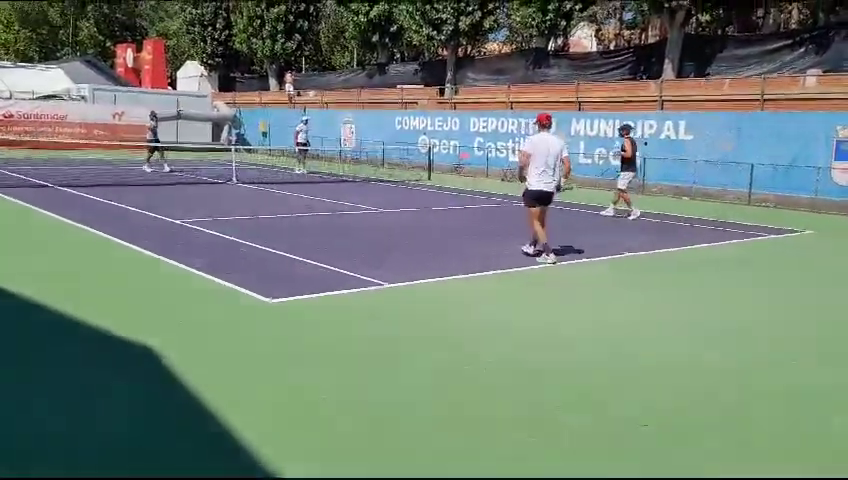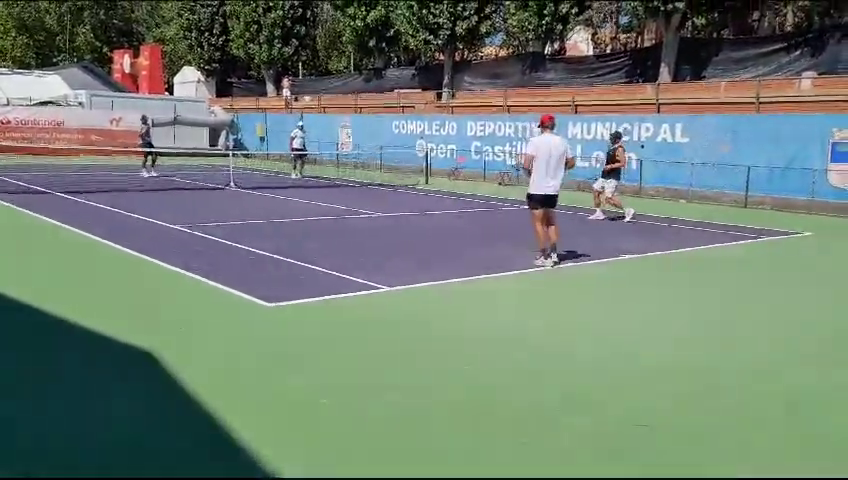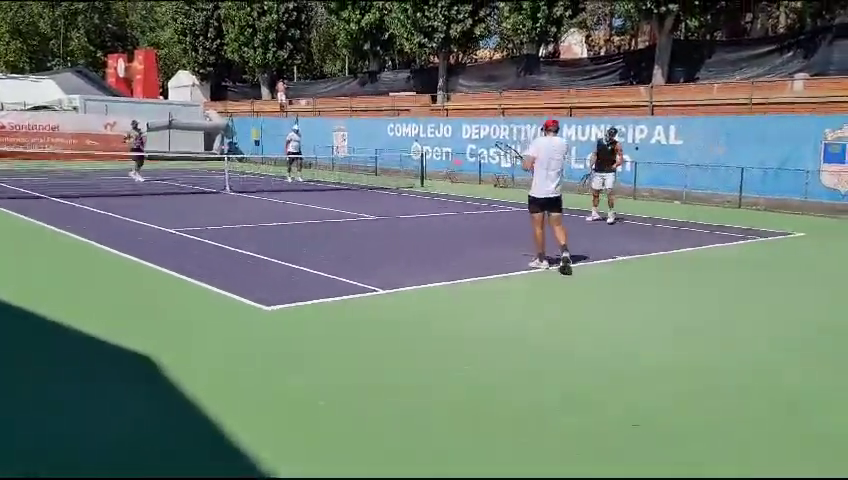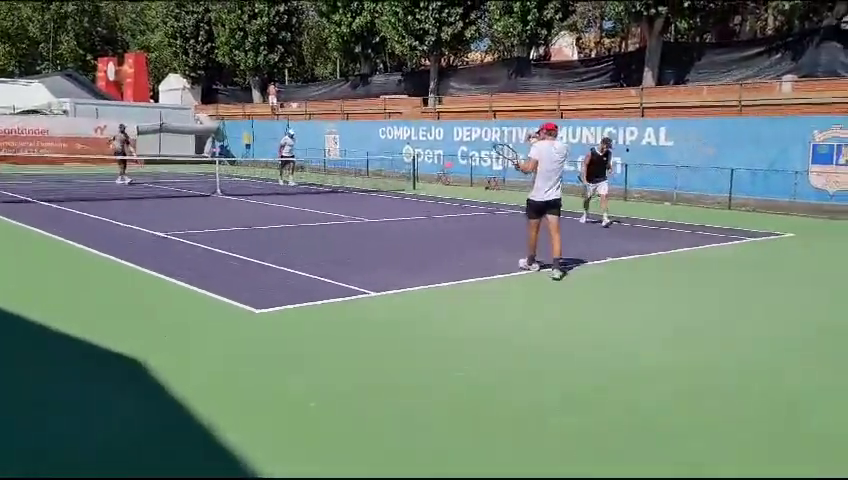
dt=0.2s
person 1, frame 1
left shoulder: (532, 140)
right shoulder: (559, 142)
left elbow: (522, 163)
right elbow: (567, 165)
left wrist: (521, 175)
right wrist: (561, 182)
left hip: (533, 186)
right hip: (550, 188)
left knee: (535, 221)
right knee: (541, 218)
left ankle: (547, 253)
right ankle: (533, 246)
person 1, frame 2
left shoulder: (534, 141)
right shoulder: (562, 142)
left elbow: (526, 165)
right elbow: (571, 163)
left wrist: (528, 170)
left hip: (536, 190)
right hip: (553, 190)
left knee: (539, 223)
right knee: (550, 221)
left ankle: (546, 257)
right ankle: (553, 252)
person 1, frame 3
left shoulder: (536, 143)
right shoulder: (563, 143)
left elbow: (527, 166)
left wrist: (524, 162)
left hip: (537, 193)
right hip: (555, 193)
left knee: (538, 227)
right knee: (557, 225)
left ankle: (541, 259)
right ankle: (565, 254)
person 1, frame 4
left shoulder: (538, 146)
right shoulder: (563, 147)
left elbow: (530, 168)
left wrist: (520, 166)
left hip: (537, 196)
right hip: (554, 197)
left knee: (533, 230)
right knee: (554, 232)
left ankle: (531, 262)
right ankle: (557, 267)
